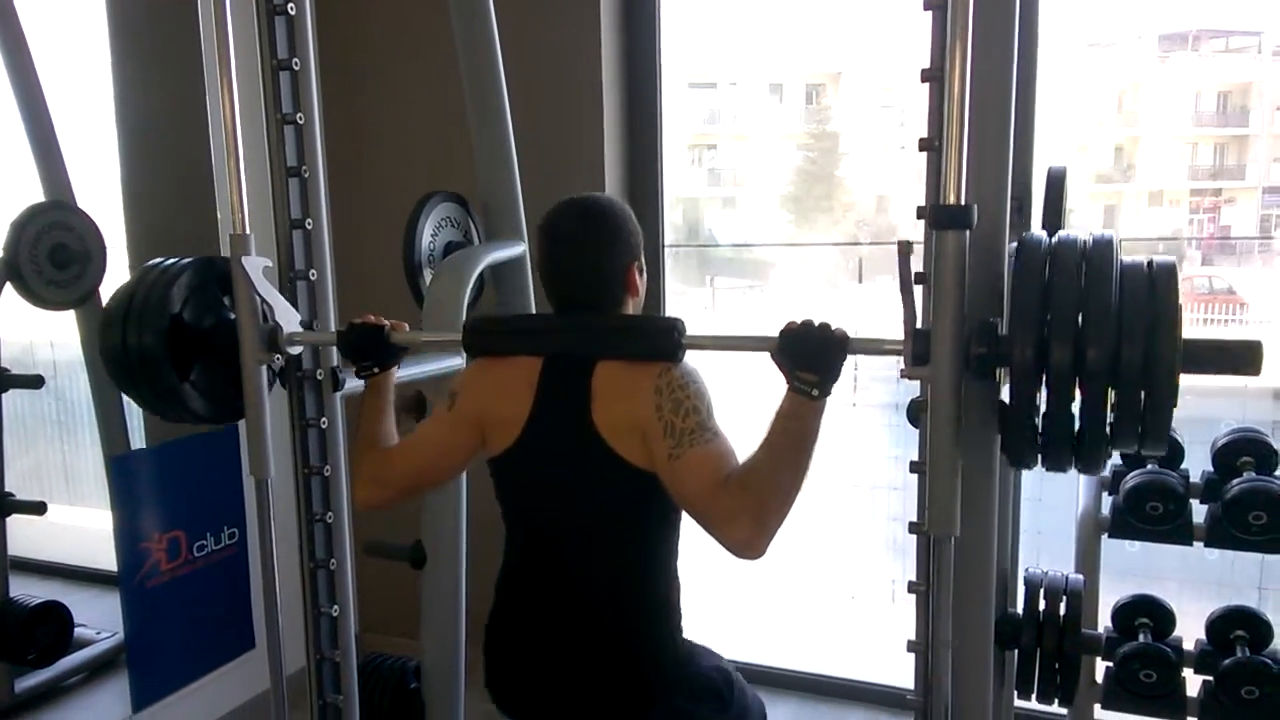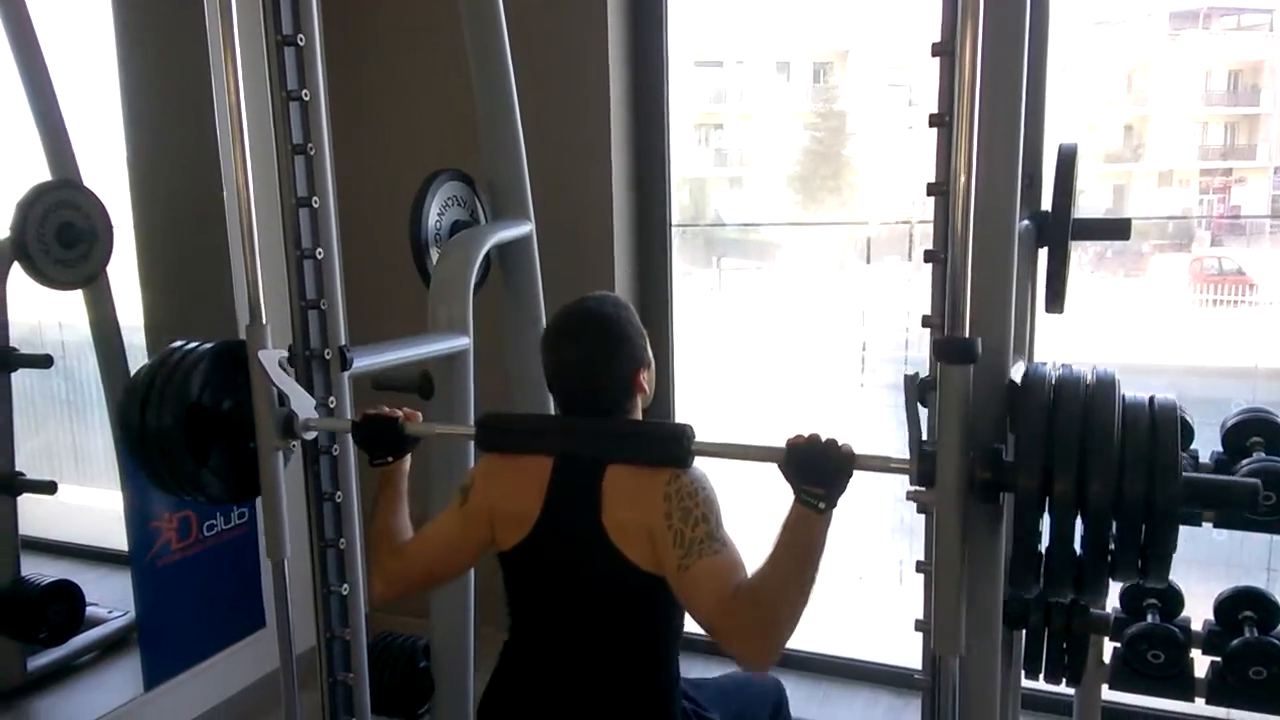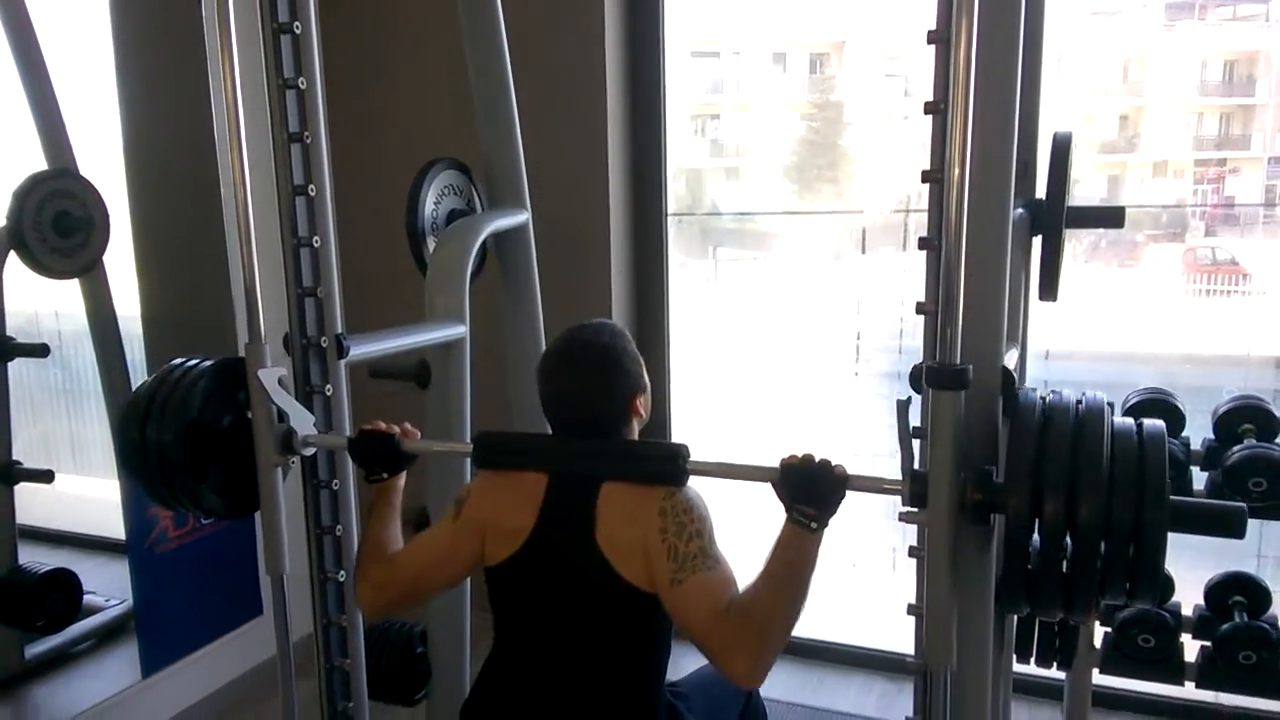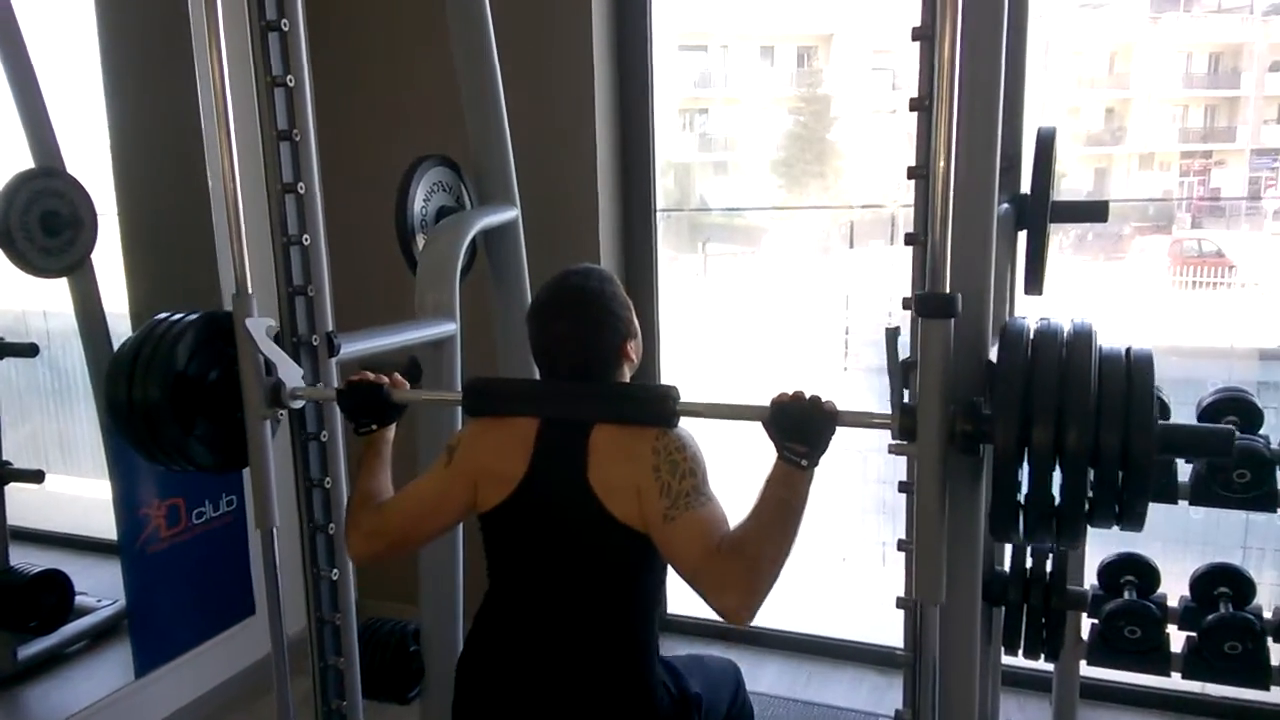
dt=0.4s
person 1, frame 1
left shoulder: (494, 378)
right shoulder: (653, 383)
left elbow: (374, 484)
right elbow: (743, 524)
left wrist: (379, 372)
right wrist: (806, 389)
left hip: (518, 668)
person 1, frame 2
left shoulder: (504, 474)
right shoulder: (664, 487)
left elbow: (389, 578)
right elbow: (753, 642)
left wrist: (393, 462)
right wrist: (812, 503)
person 1, frame 3
left shoulder: (496, 491)
right shoulder: (660, 506)
left elbow: (376, 591)
right elbow: (743, 658)
left wrist: (388, 476)
right wrist: (804, 522)
person 1, frame 4
left shoulder: (488, 439)
right shoulder: (651, 448)
left elbow: (366, 538)
right elbow: (735, 592)
left wrist: (378, 430)
right wrist: (795, 460)
